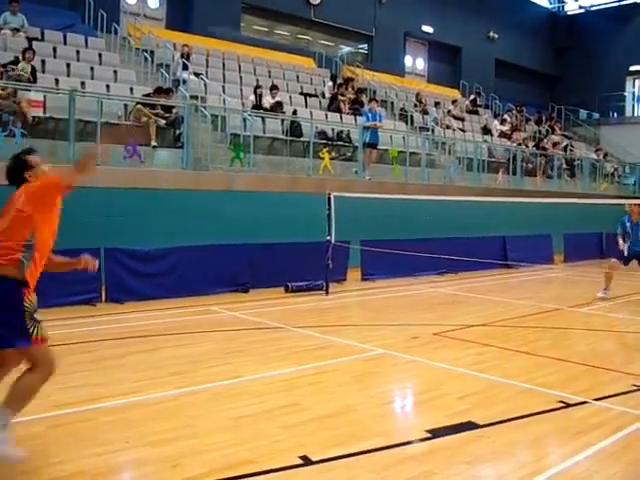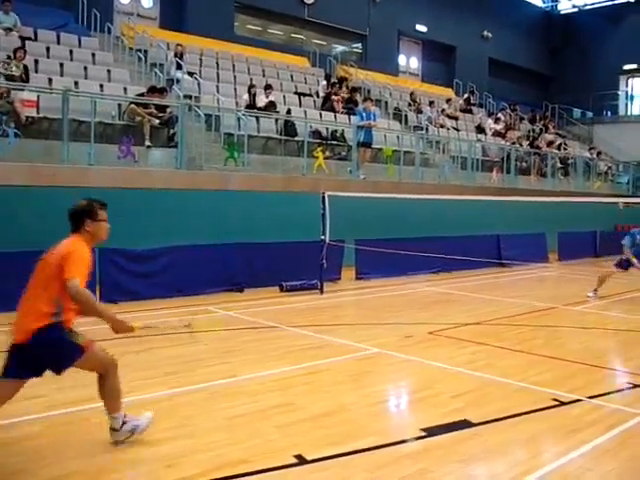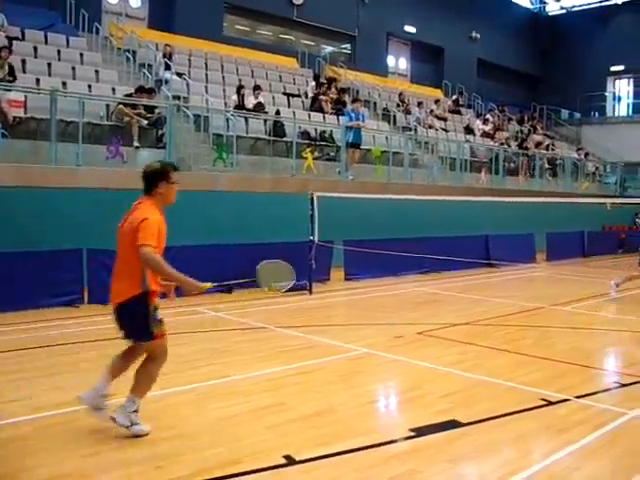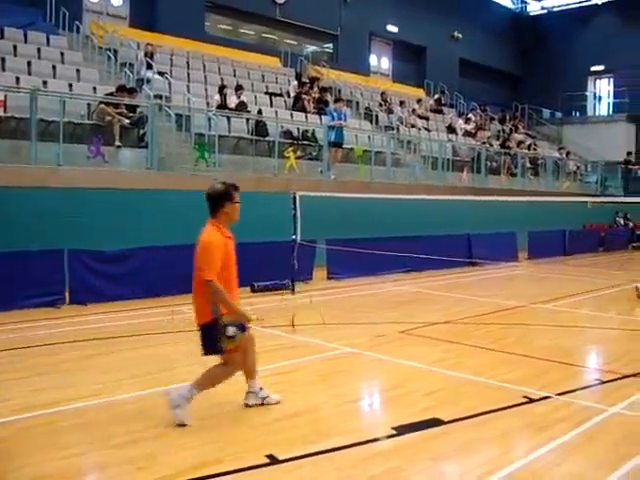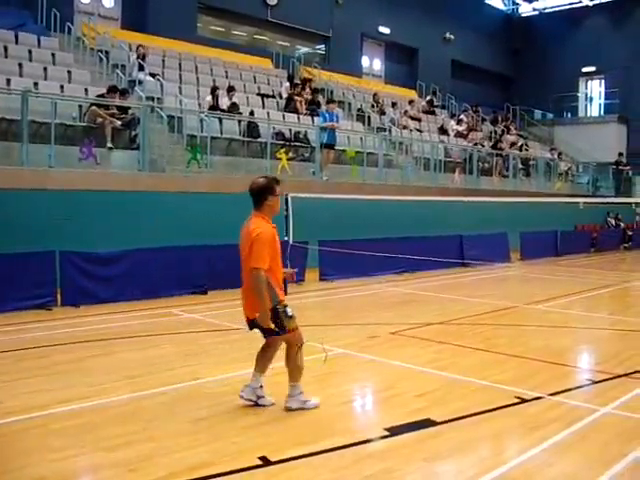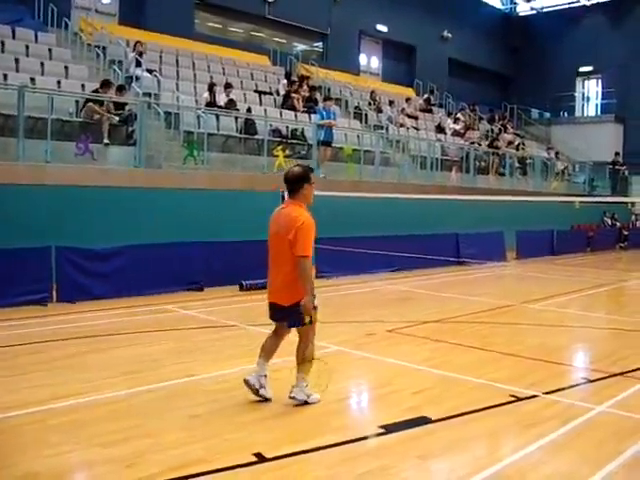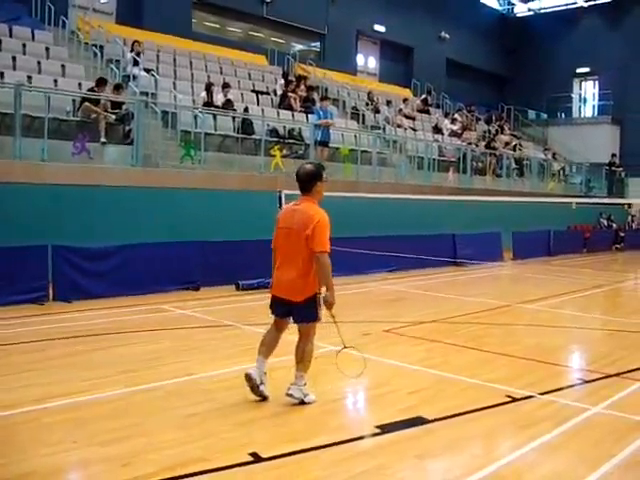
dt=0.3s
person 1, frame 1
left shoulder: (29, 204)
right shoulder: (39, 191)
left elbow: (42, 260)
right elbow: (78, 171)
left wrist: (75, 263)
right knee: (43, 364)
person 1, frame 2
left shoulder: (65, 248)
right shoulder: (78, 251)
right elbow: (74, 290)
left wrist: (75, 310)
right wrist: (111, 318)
left hip: (29, 331)
right hip: (47, 331)
right knee: (108, 366)
right ankle: (119, 425)
person 1, frame 3
left shoulder: (139, 211)
right shoulder: (151, 217)
right elbow: (148, 256)
left wrist: (162, 282)
right wrist: (183, 281)
left hip: (130, 294)
right hip: (137, 297)
left knee: (140, 347)
right knee: (158, 353)
left ankle: (98, 393)
right ankle: (128, 412)
person 1, frame 4
left shoulder: (220, 234)
right shoulder: (213, 239)
right elbow: (210, 282)
right wrist: (235, 309)
left hip: (224, 310)
right hip: (217, 313)
left knee: (247, 343)
right knee: (232, 363)
left ankle: (254, 393)
right ankle: (182, 396)
person 1, frame 5
left shoulder: (252, 224)
right shoulder: (262, 230)
right elbow: (258, 272)
left wrist: (280, 272)
right wrist: (265, 309)
left hip: (256, 302)
right hip: (267, 302)
left knee: (273, 341)
right knee: (295, 342)
left ankle: (253, 388)
right ankle: (295, 397)
person 1, frame 6
left shoulder: (278, 213)
right shoulder: (303, 218)
right elbow: (303, 260)
right wrist: (308, 295)
left hip: (277, 289)
right hip: (296, 292)
left knee: (280, 330)
right knee: (307, 336)
left ankle: (258, 375)
right ankle: (301, 388)
person 1, frame 7
left shoulder: (285, 211)
right shoulder: (317, 216)
left elbow: (276, 249)
right elbow: (321, 256)
right wrist: (329, 290)
left hip: (281, 284)
right hip: (304, 287)
left knee: (277, 326)
right knee: (307, 335)
left ankle: (258, 370)
right ankle: (298, 386)
